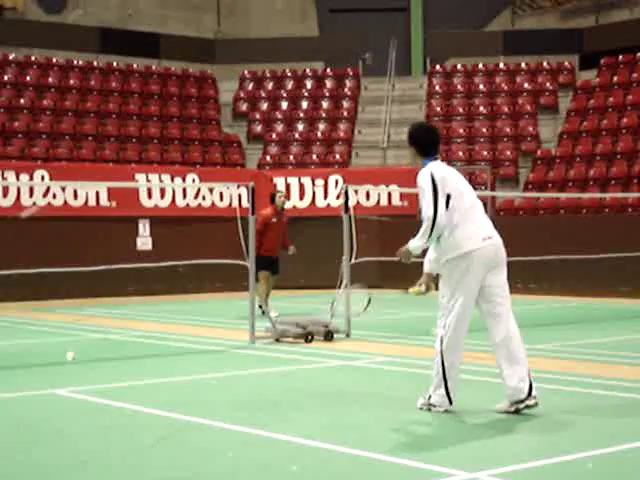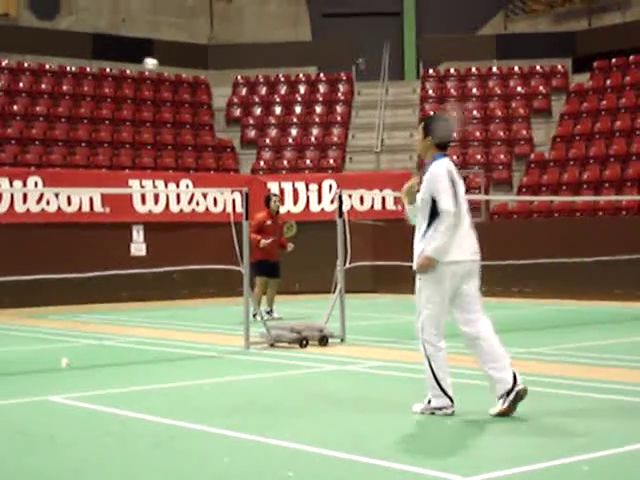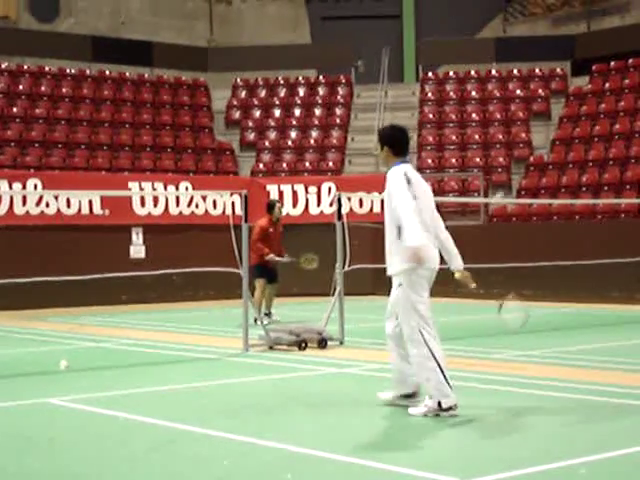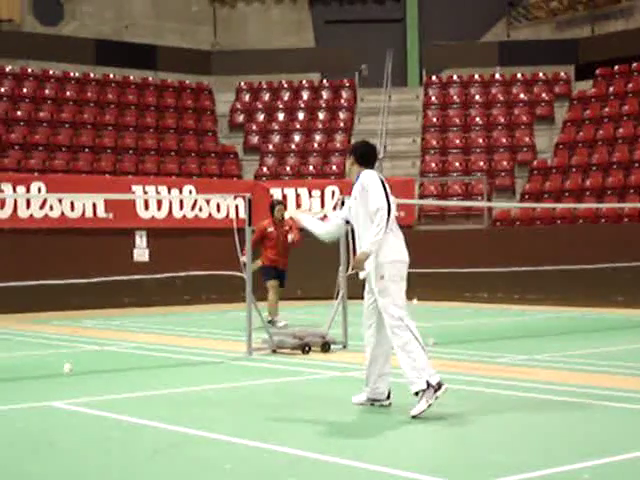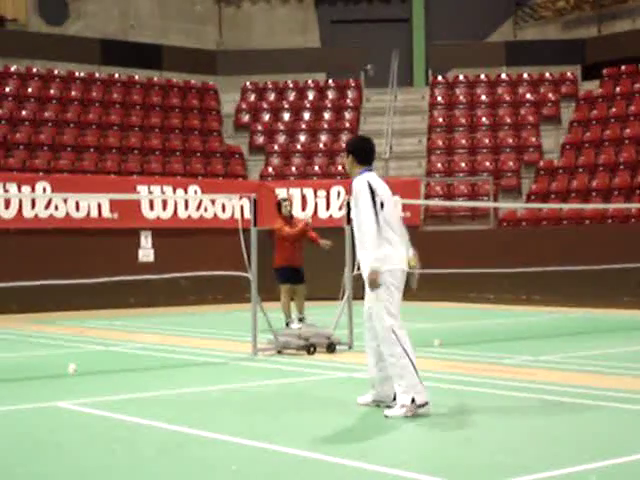
dt=0.7s
person 1, frame 1
left shoulder: (428, 174)
right shoulder: (447, 172)
left elbow: (437, 221)
left wrist: (413, 247)
right wrist: (431, 268)
left hip: (465, 254)
right hip: (491, 245)
left knee: (451, 326)
right knee: (502, 322)
left ankle: (440, 396)
right ankle: (522, 392)
person 1, frame 2
left shoulder: (439, 170)
right shoulder: (433, 172)
left elbow: (452, 217)
right elbow: (418, 218)
left wrist: (431, 254)
right wrist: (409, 197)
left hip: (442, 262)
right hip: (463, 259)
left knee: (430, 331)
right knee: (475, 325)
left ankle: (441, 399)
right ankle: (508, 384)
person 1, frame 3
left shoulder: (398, 174)
right shoulder: (415, 179)
left elbow: (407, 212)
right elbow: (438, 227)
left wrist: (415, 245)
right wrist: (458, 266)
left hip: (412, 265)
right hip: (412, 265)
left knee: (417, 330)
right knee: (396, 325)
left ankle: (442, 398)
right ankle: (406, 387)
person 1, frame 4
left shoulder: (369, 178)
right shoulder: (353, 199)
left elbow: (384, 213)
right elbow: (327, 230)
left wrist: (366, 249)
right wrist: (301, 216)
left hip: (387, 261)
right hip: (375, 265)
left knee: (397, 321)
right knee: (375, 328)
left ankle: (427, 381)
right ankle: (378, 390)
person 1, frame 5
left shoulder: (364, 183)
right shoulder: (374, 182)
left elbow: (373, 225)
right elbow: (397, 223)
left wrist: (374, 264)
right wrist: (409, 252)
left hip: (384, 268)
right hip: (382, 268)
left knee: (388, 329)
right knee: (374, 332)
left ankle: (414, 396)
right ankle: (383, 393)
person 2, frame 1
left shoulder: (283, 216)
right shoulder: (265, 214)
right elbow: (256, 232)
left wrist: (288, 246)
right wrist: (254, 251)
left hip: (274, 254)
right hip: (262, 253)
left knee: (272, 279)
right knee: (264, 279)
left ankle: (262, 303)
right ankle: (266, 309)
person 2, frame 2
left shoulder: (278, 219)
right shoulder: (260, 217)
right elbow: (251, 233)
left wrist: (286, 244)
right wrist: (260, 241)
left hip: (274, 258)
right hip: (261, 257)
left knee: (274, 282)
right knee: (261, 283)
left ankle: (269, 310)
right ankle: (256, 312)
person 2, frame 3
left shoulder: (278, 224)
right shoulder: (262, 224)
right elbow: (255, 242)
left wrist: (283, 255)
right wrist: (266, 253)
left hip: (272, 262)
right hip: (259, 261)
left knee: (272, 286)
right knee: (260, 286)
left ankle: (267, 312)
right ankle: (258, 316)
person 2, frame 4
left shoulder: (289, 224)
right shoulder: (265, 225)
left elbow: (297, 237)
right elbow: (255, 240)
left wrist: (293, 238)
right wrist: (246, 254)
left hip: (282, 264)
right hip: (268, 263)
left knee: (277, 291)
right knee: (273, 288)
left ankle: (270, 318)
right ankle: (276, 318)
person 2, frame 5
left shoulder: (297, 222)
right shoulder: (279, 225)
left elbow: (308, 232)
right elbow: (292, 234)
left wrist: (319, 241)
right wrist: (305, 224)
left hip: (297, 263)
right hip: (283, 264)
left knee: (301, 290)
right knee: (286, 291)
left ankle: (301, 316)
right ankle: (289, 320)
